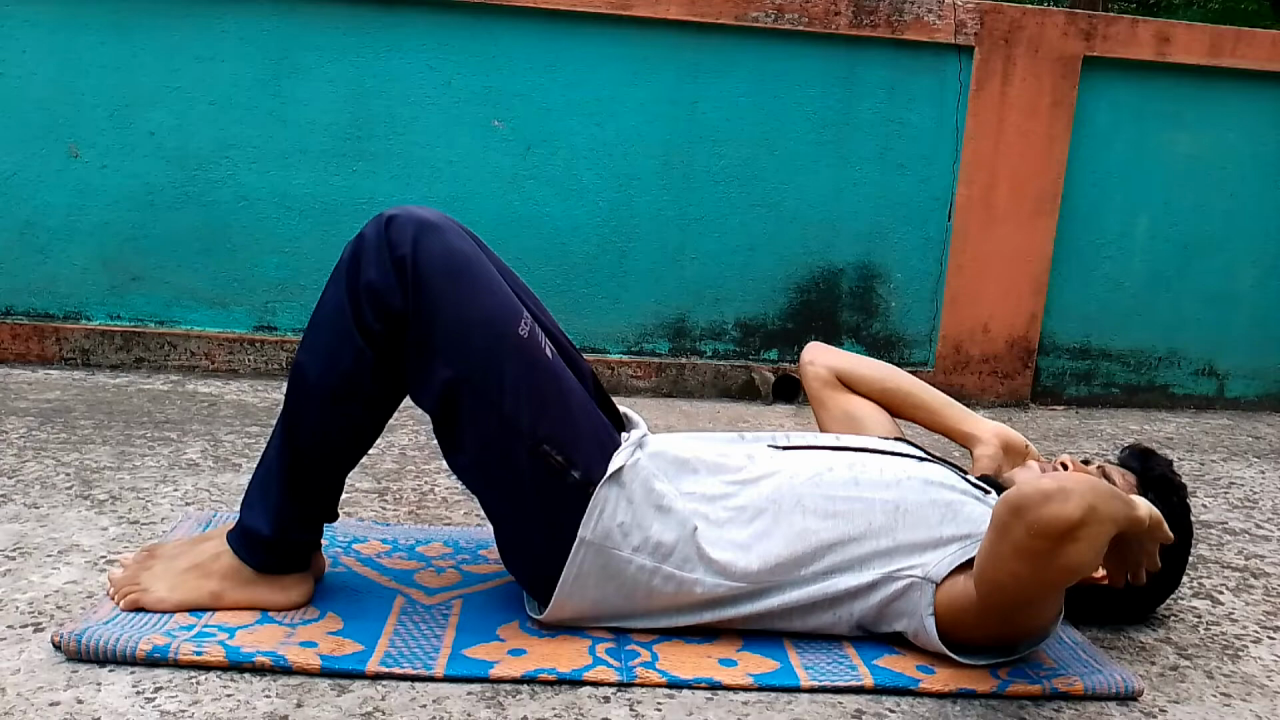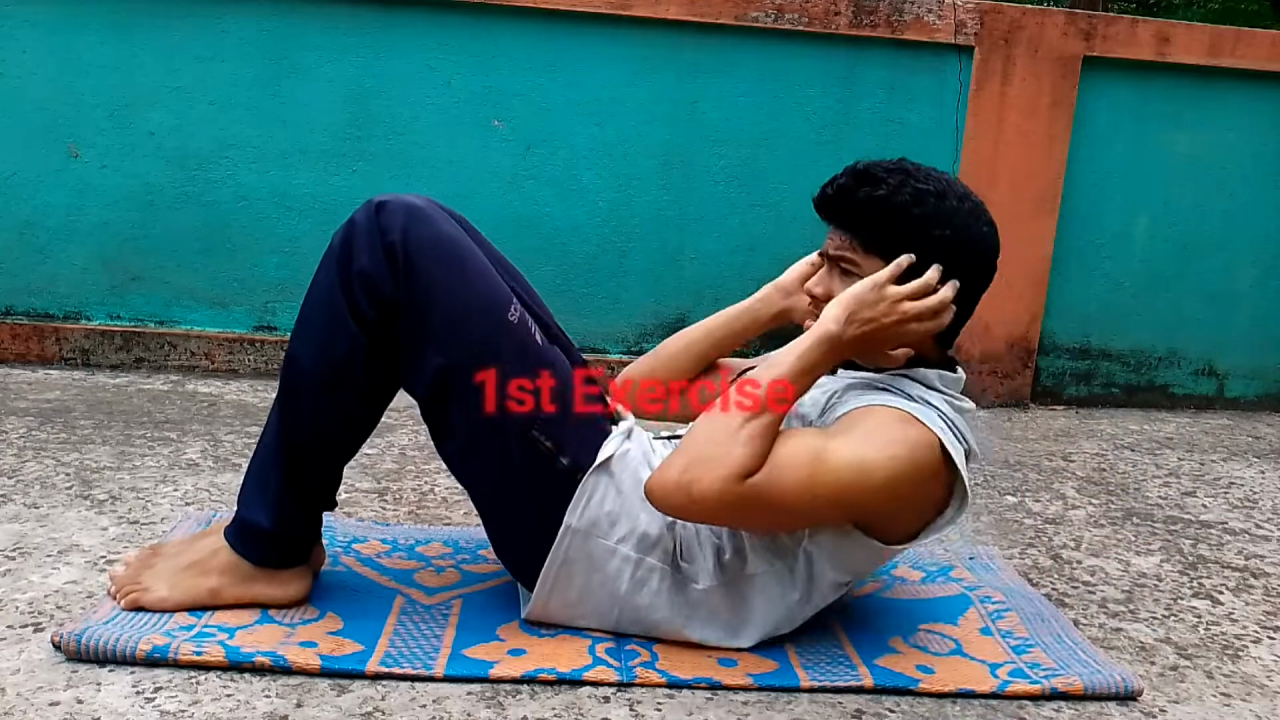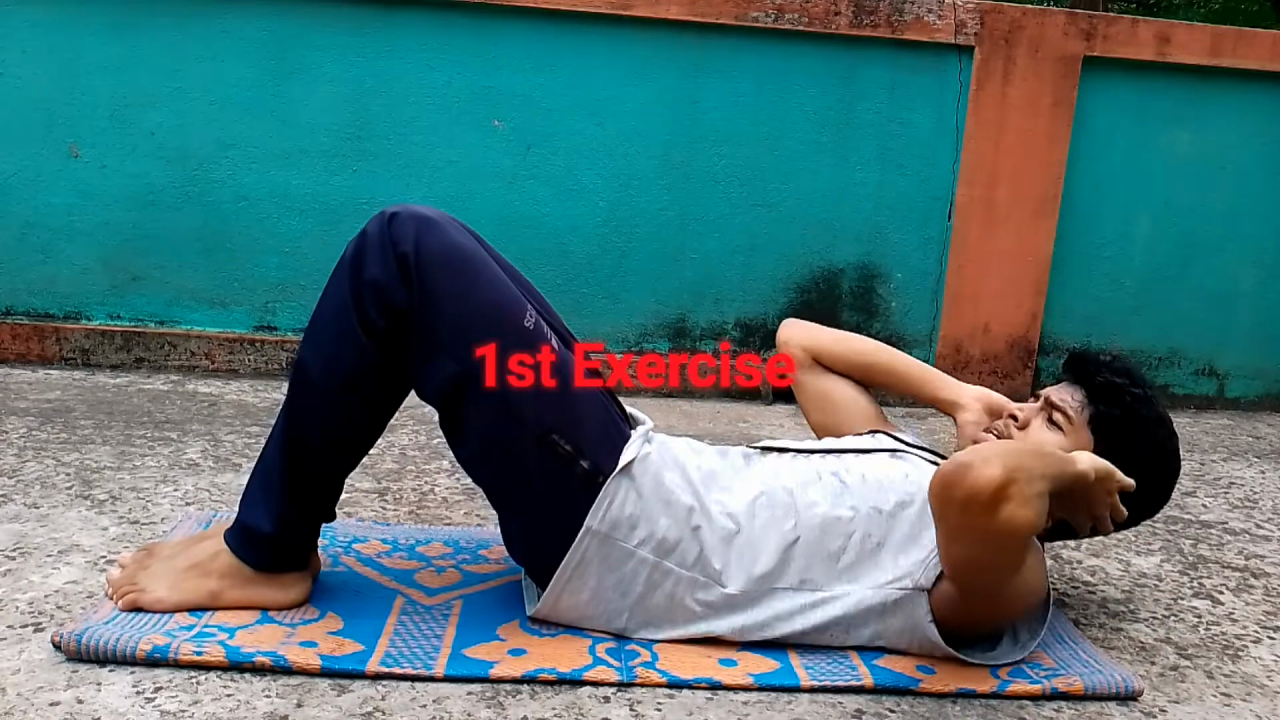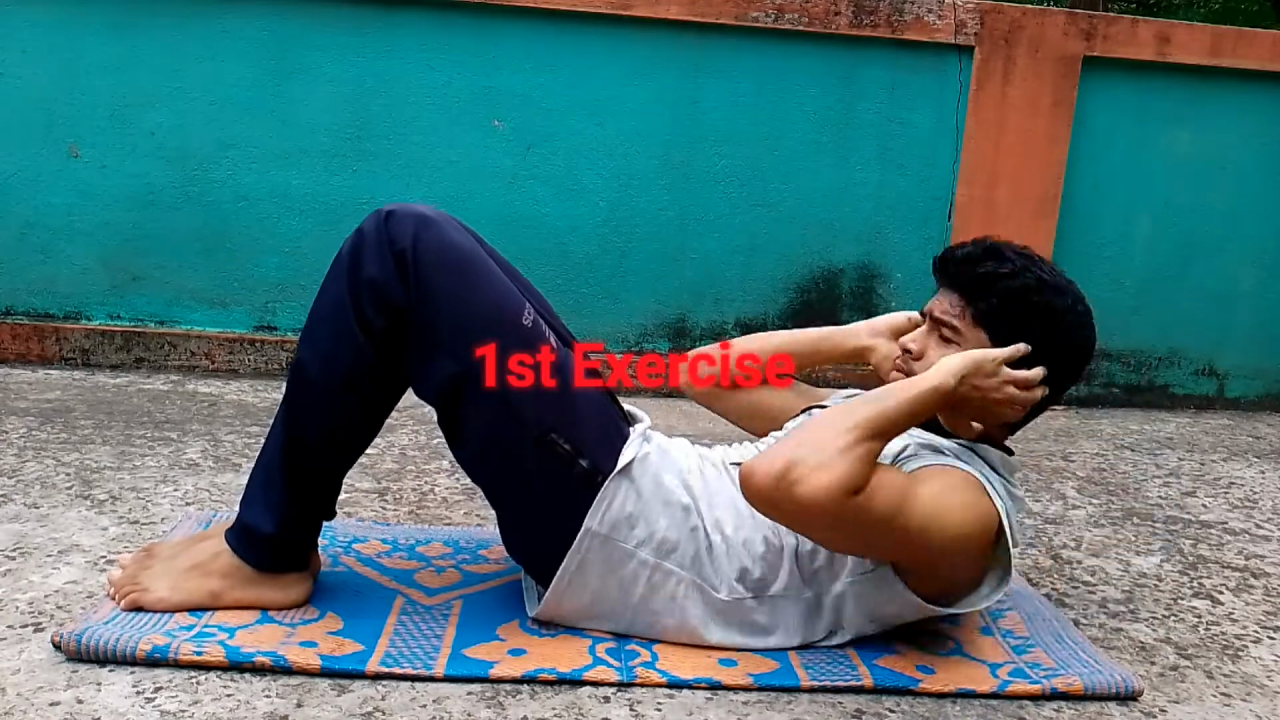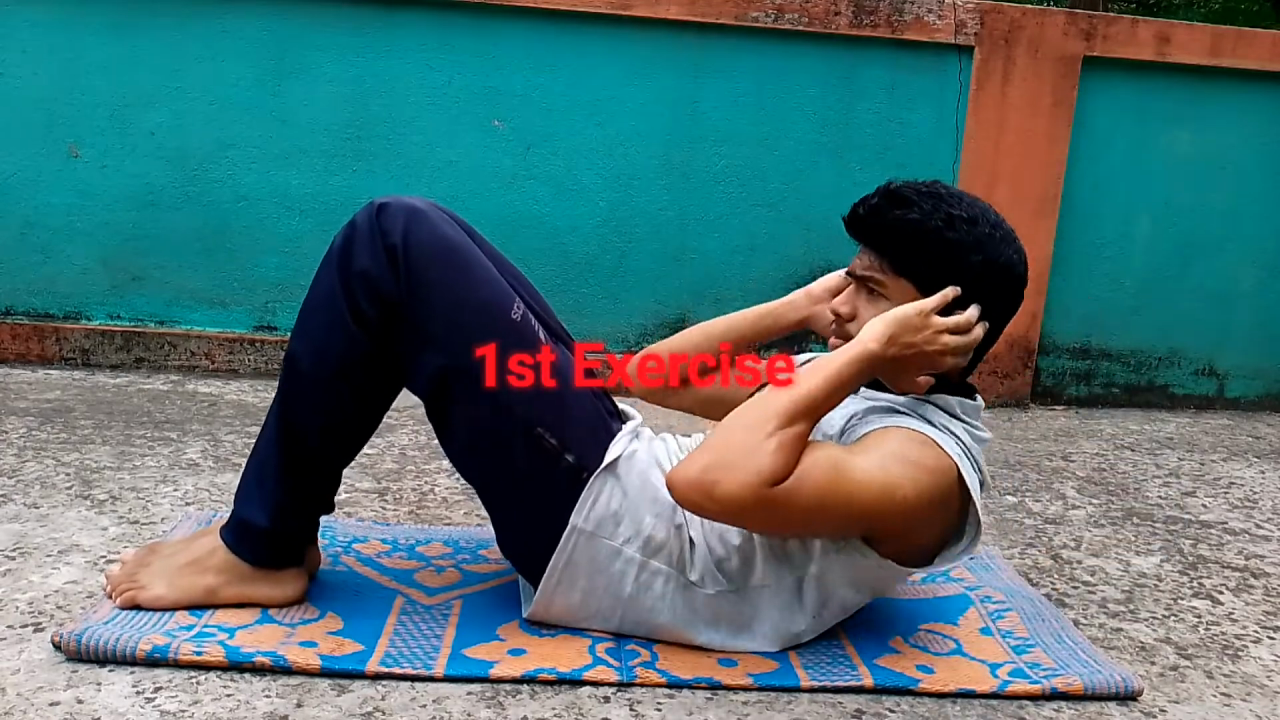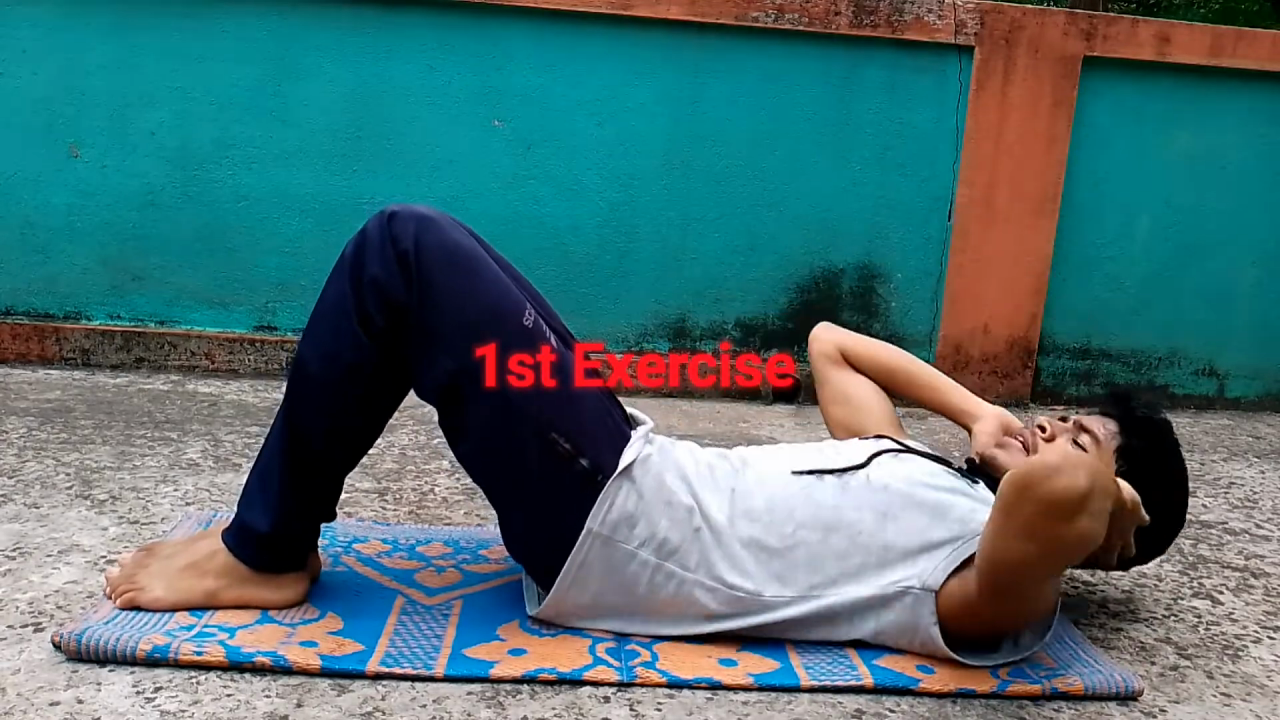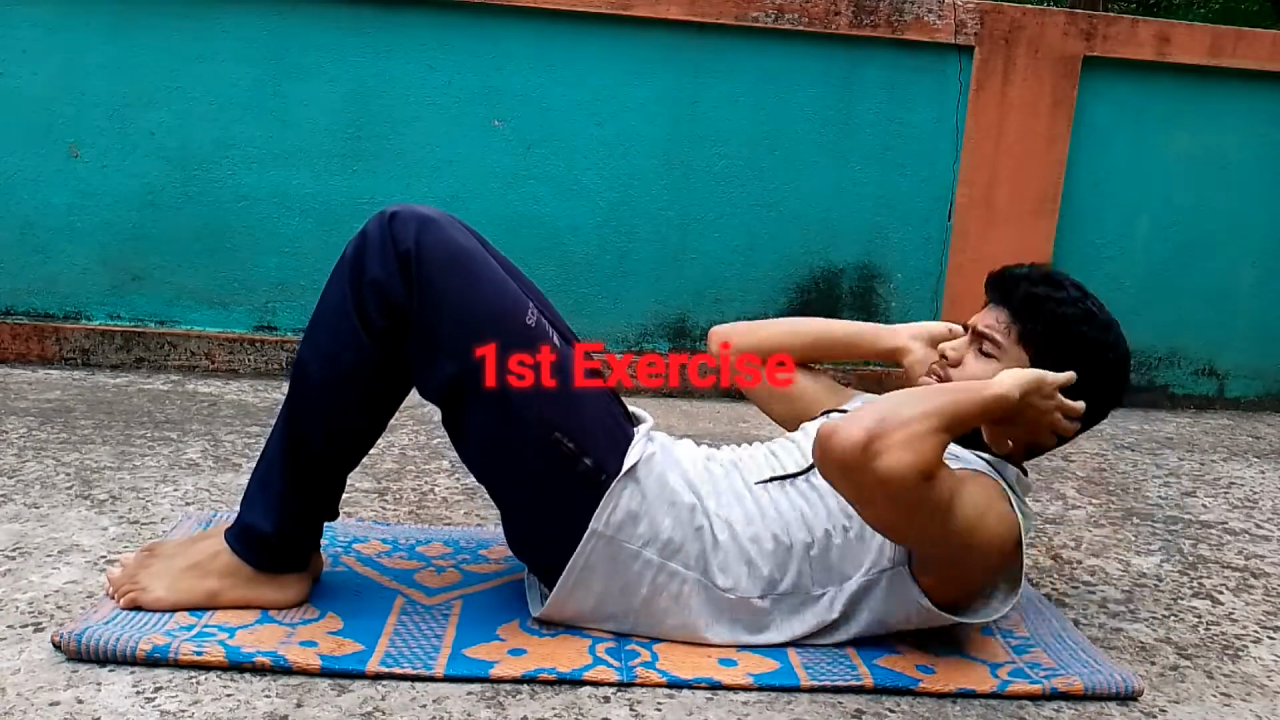
dt=0.7s
person 1, frame 1
left shoulder: (1004, 601)
right shoulder: (941, 486)
left elbow: (1051, 506)
right elbow: (821, 359)
left wrist: (1122, 514)
right wrist: (978, 429)
left hip: (602, 531)
right hip: (632, 473)
left knee: (408, 253)
right knee: (415, 249)
left ankle: (267, 558)
right ankle: (277, 536)
person 1, frame 2
left shoulder: (910, 447)
right shoulder: (853, 375)
left elbow: (688, 484)
right elbow: (642, 386)
left wrist: (822, 335)
right wrist: (776, 303)
left hip: (594, 533)
right hip: (608, 488)
left knee: (393, 240)
right knee: (411, 238)
left ankle: (264, 555)
right ankle: (280, 534)
person 1, frame 3
left shoulder: (996, 585)
right shoulder: (905, 459)
left elbow: (985, 482)
right elbow: (799, 340)
left wrist: (1066, 470)
right wrist: (957, 395)
left hip: (614, 529)
right hip: (637, 478)
left knee: (409, 250)
right knee: (414, 248)
left ankle: (265, 555)
right ankle: (276, 531)
person 1, frame 4
left shoulder: (961, 517)
right shoulder: (904, 439)
left elbow: (778, 483)
right elbow: (706, 371)
left wrist: (929, 388)
right wrist: (862, 342)
left hip: (613, 537)
right hip: (631, 482)
left knee: (405, 249)
right knee: (411, 248)
left ankle: (266, 555)
right ankle: (278, 532)
person 1, frame 5
left shoulder: (923, 470)
right shoulder: (859, 395)
left elbow: (710, 481)
right elbow: (653, 371)
left wrist: (864, 352)
right wrist: (798, 307)
left hip: (600, 537)
right hip: (615, 481)
left knee: (397, 241)
right knee: (408, 239)
left ankle: (260, 552)
right ankle: (277, 533)
person 1, frame 6
left shoulder: (1005, 590)
right shoulder: (922, 467)
left elbow: (1048, 497)
right elbow: (826, 341)
left wrist: (1091, 483)
right wrist: (971, 408)
left hip: (614, 530)
right hip: (640, 479)
left knee: (407, 250)
right knee: (411, 247)
left ankle: (265, 555)
right ankle: (276, 533)
person 1, frame 7
left shoulder: (982, 527)
right shoulder: (900, 420)
left elbow: (846, 453)
right elbow: (730, 341)
left wrist: (979, 402)
right wrist: (900, 346)
left hip: (616, 538)
right hip: (643, 492)
left knee: (406, 249)
right knee: (409, 251)
left ankle: (266, 555)
right ankle: (283, 536)
